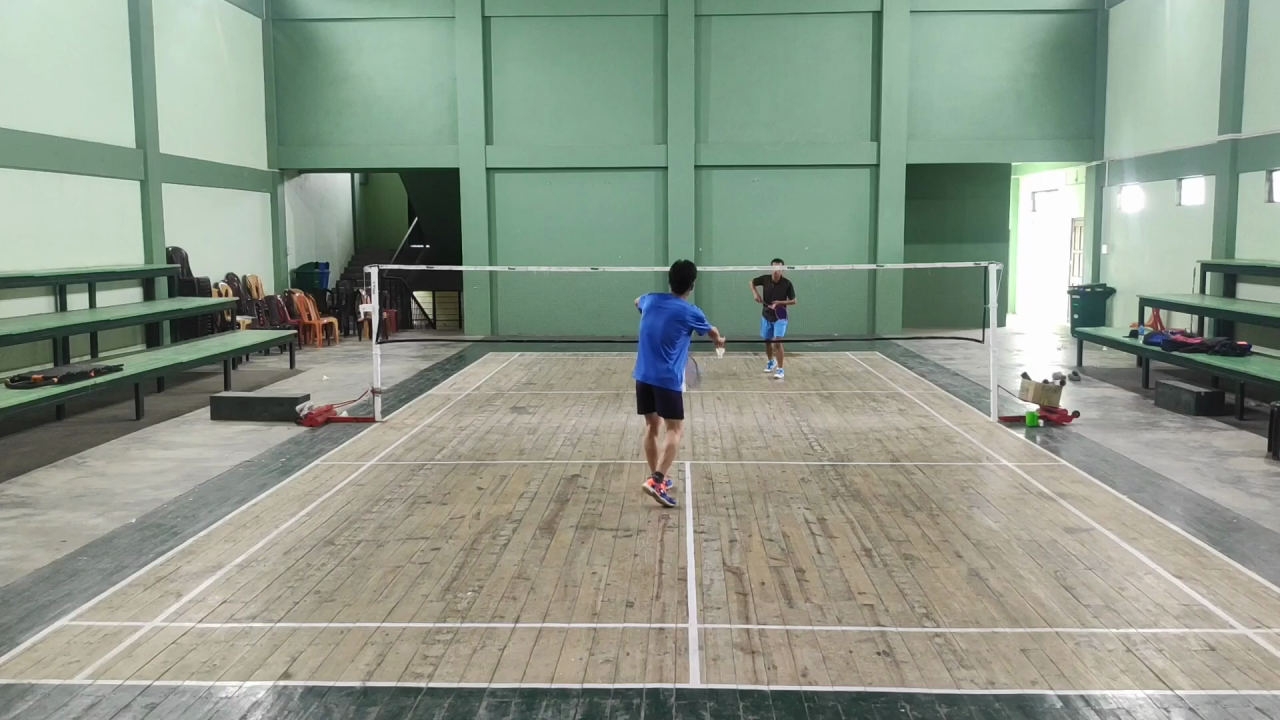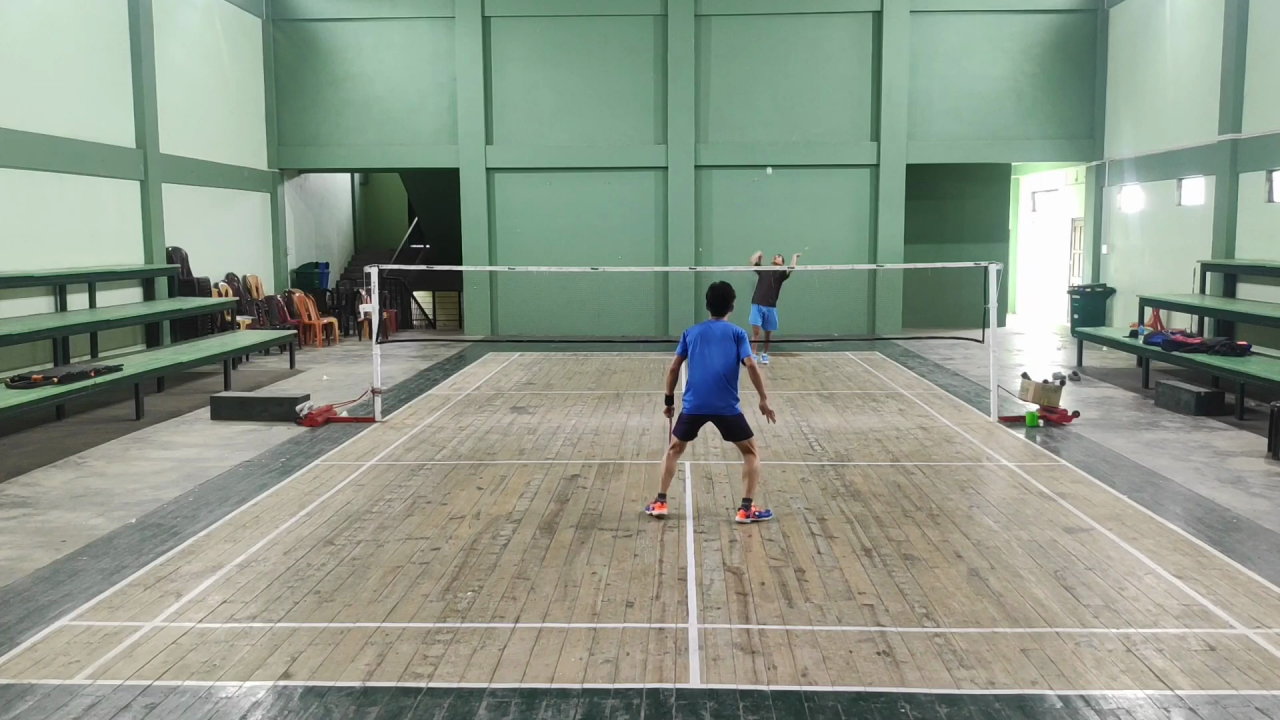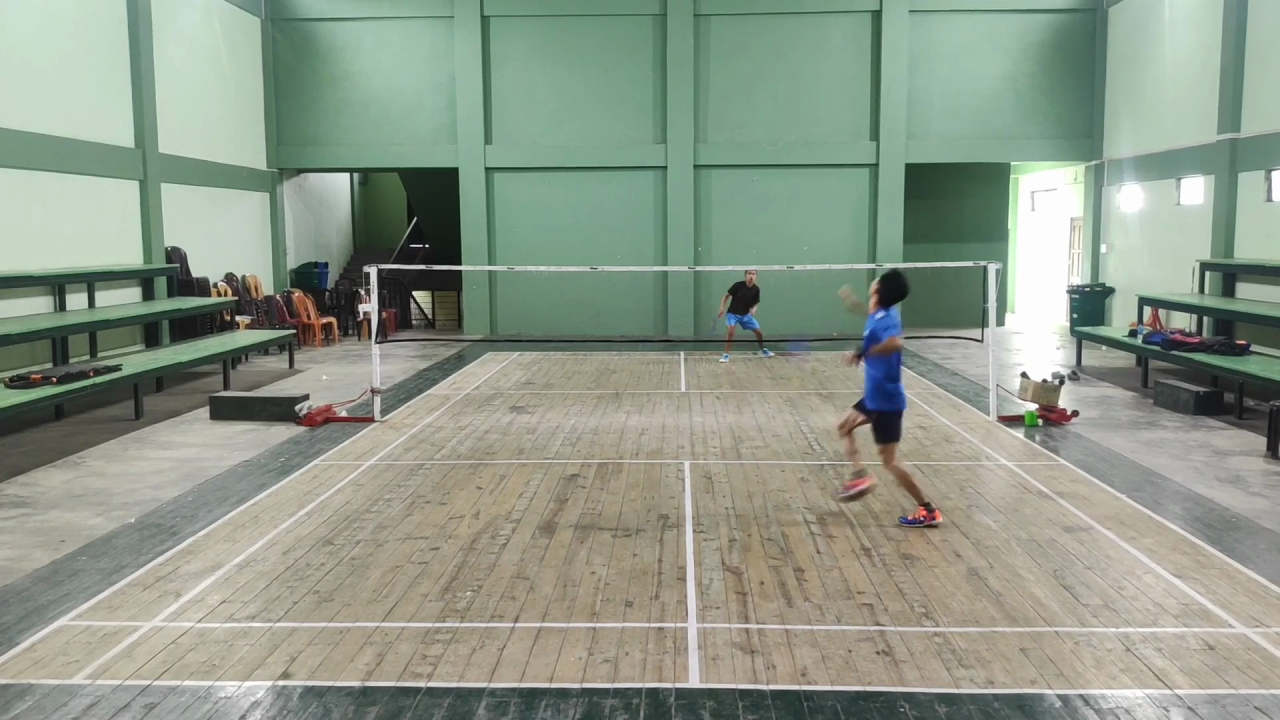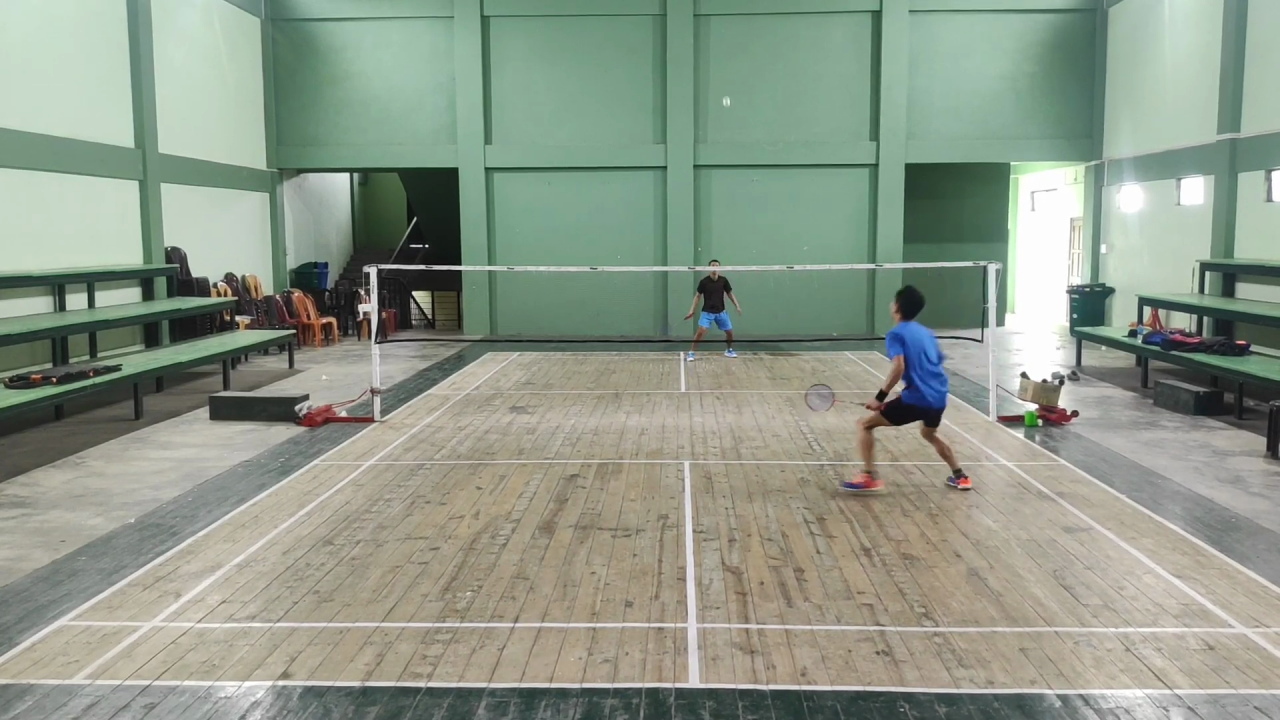
dt=1s
person 1, frame 1
left shoulder: (651, 300)
right shoulder: (690, 312)
left elbow: (637, 302)
right elbow: (712, 331)
right wrist: (719, 340)
left hip: (643, 376)
right hip: (667, 379)
left knee: (652, 426)
right knee: (674, 431)
left ankle: (657, 477)
right ankle: (657, 481)
person 1, frame 2
left shoulder: (691, 332)
right shoulder: (737, 333)
left elbow: (674, 369)
right elbow: (751, 365)
left wrist: (668, 401)
right wrist: (763, 400)
left hip: (693, 405)
right hip: (726, 406)
left knee: (674, 450)
right knee: (750, 452)
left ankle: (660, 502)
right ankle: (746, 508)
person 1, frame 3
left shoulder: (885, 321)
right shoulder: (886, 314)
left elbow: (895, 344)
left wrist: (862, 353)
left hip: (886, 400)
right hip: (876, 396)
left knee: (889, 462)
right knee: (845, 428)
left ankle: (928, 511)
right ankle: (860, 476)
person 1, frame 4
left shoulder: (896, 334)
right shoulder: (925, 333)
left elbow: (899, 368)
left wrist: (880, 397)
left hip: (916, 399)
right hip: (939, 398)
left knee: (864, 425)
right knee: (929, 435)
left ankle: (869, 477)
right ankle: (960, 476)
